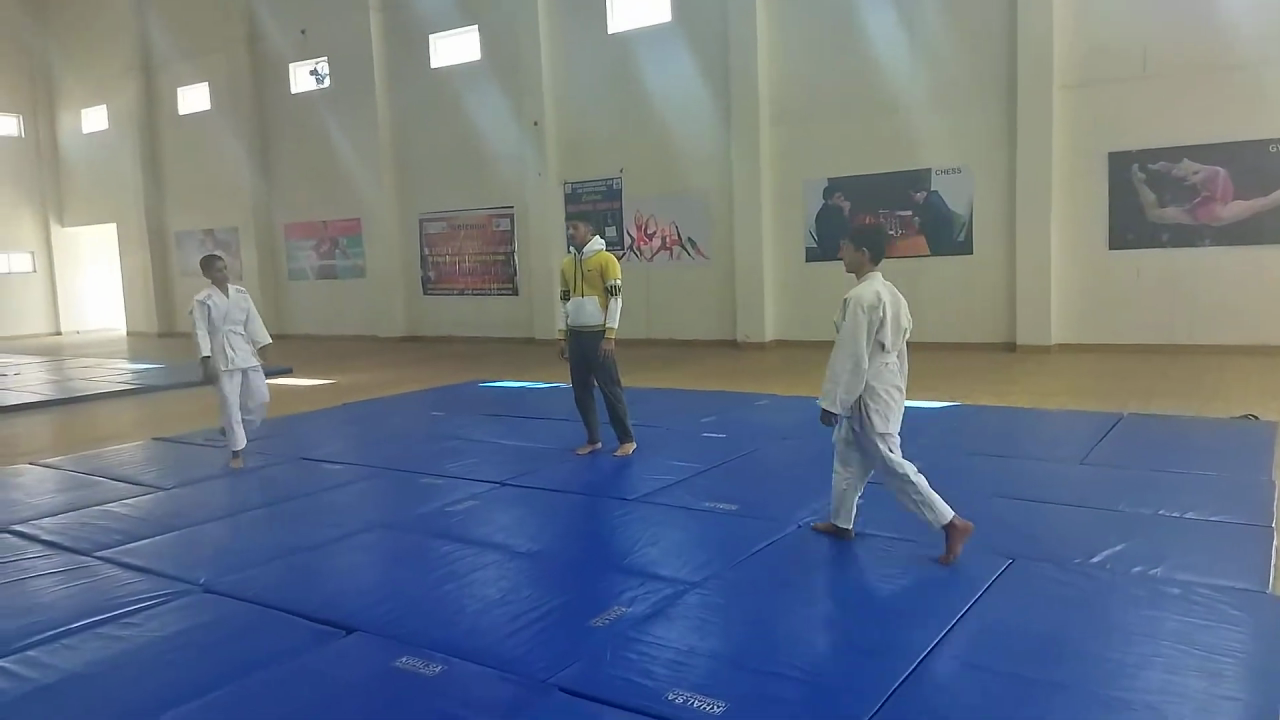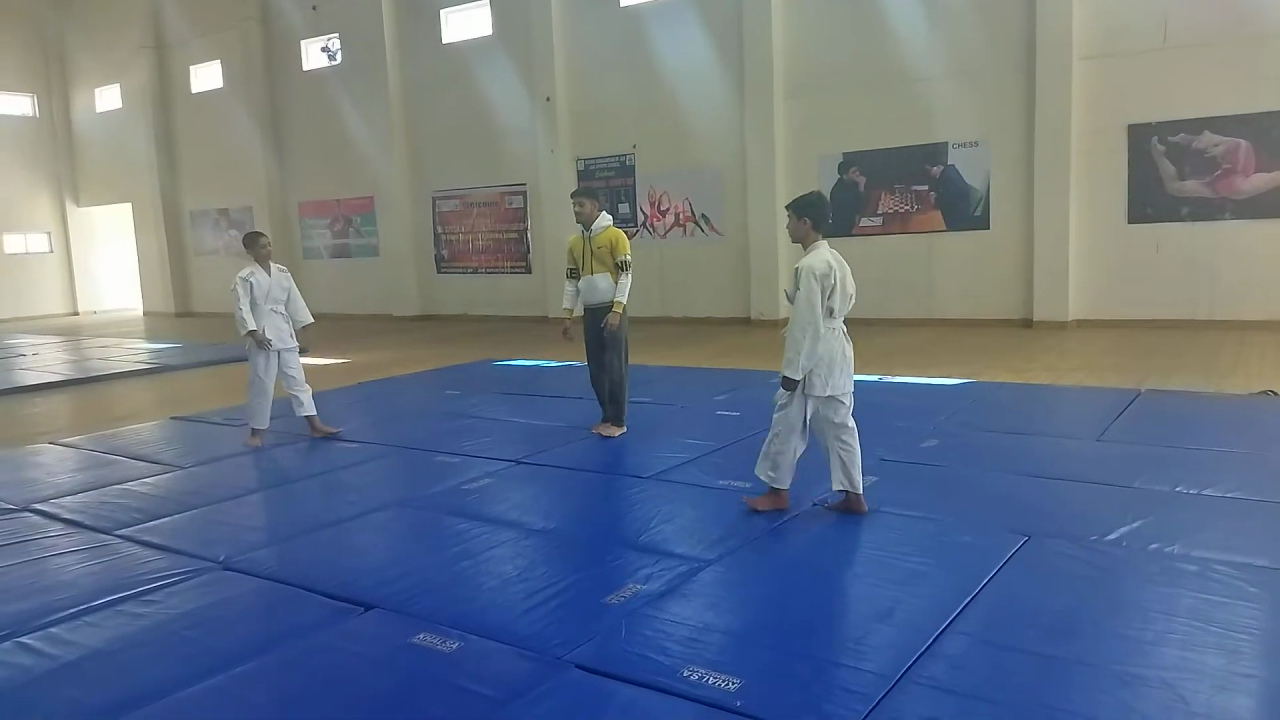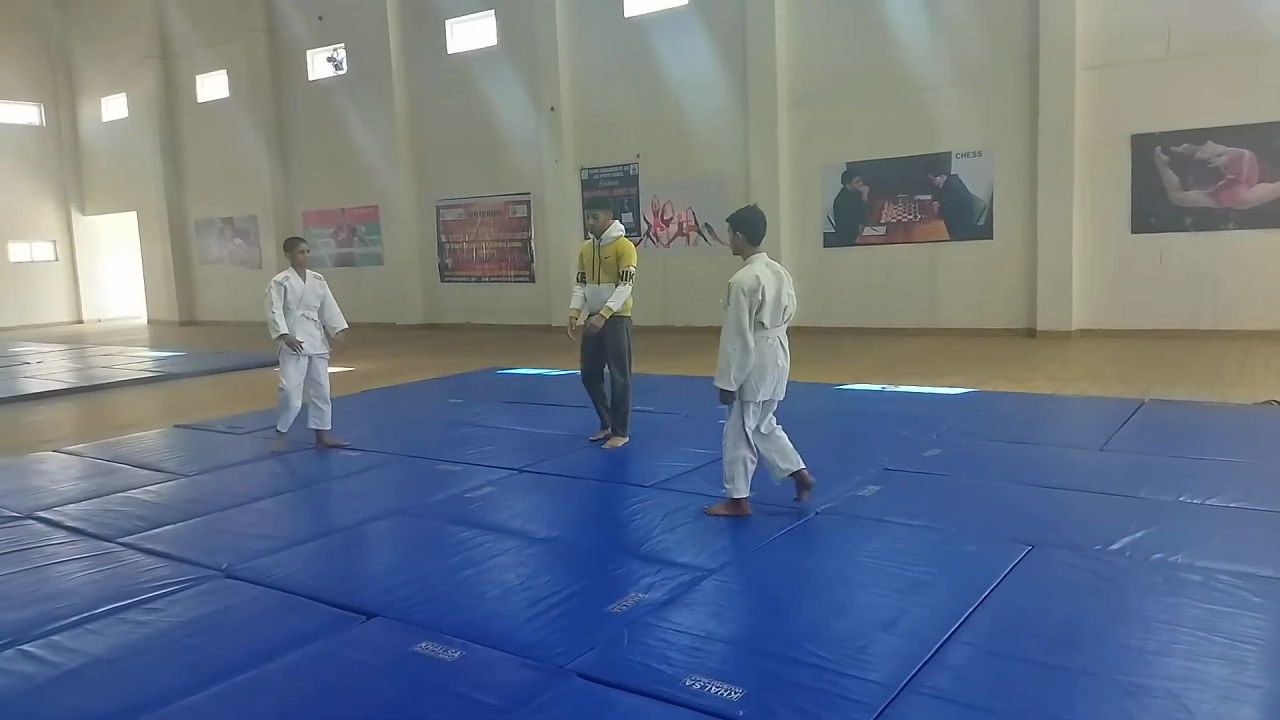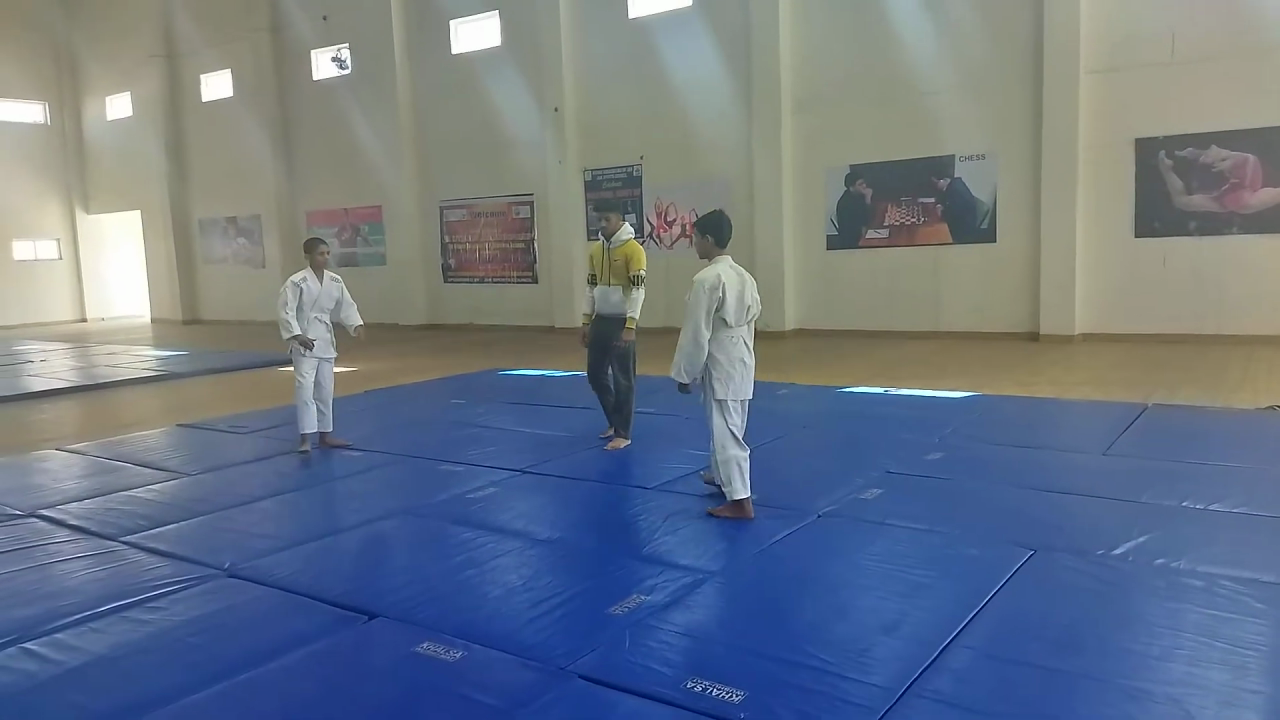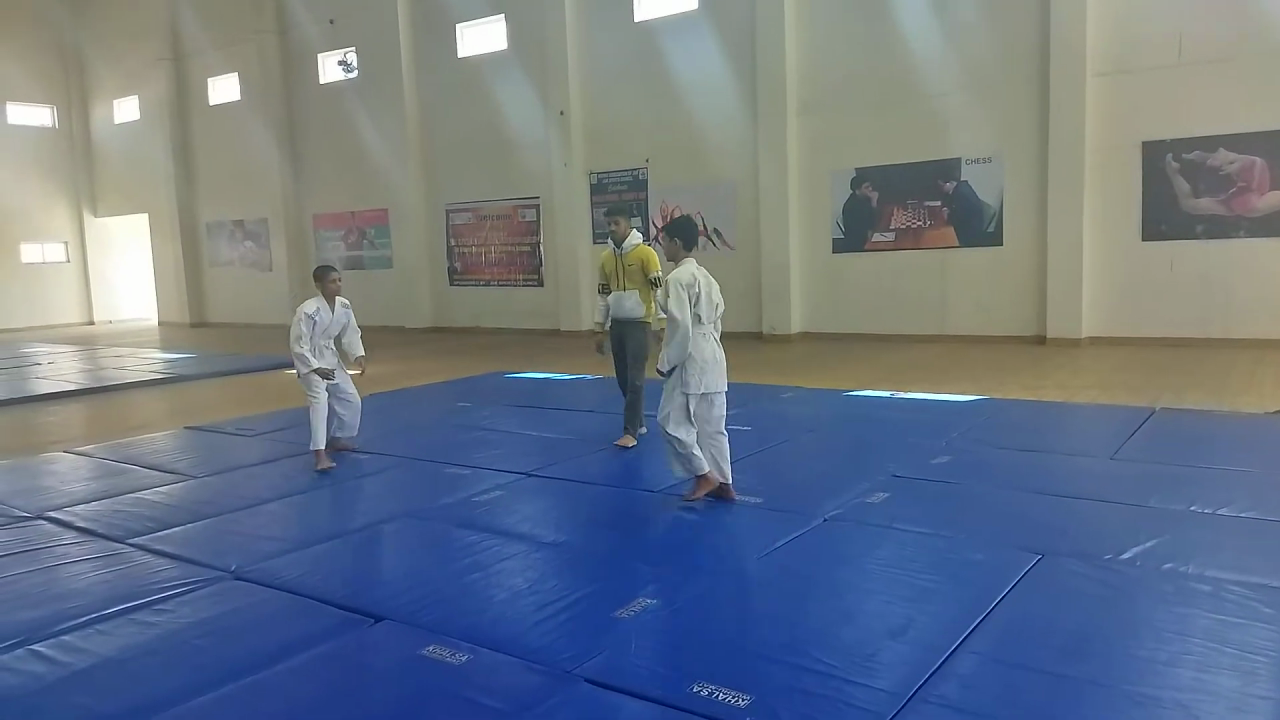
dt=0.3s
person 1, frame 1
left shoulder: (860, 298)
right shoulder: (890, 293)
left elbow: (849, 356)
right elbow: (897, 346)
left wrist: (832, 402)
right wrist: (896, 387)
left hip: (869, 392)
right hip: (886, 386)
left knee: (892, 465)
right knee: (849, 456)
left ankle: (951, 523)
right ankle: (840, 522)
person 1, frame 2
left shoulder: (810, 266)
right shoulder: (835, 260)
left elbow: (806, 322)
left wrist: (792, 370)
left hip: (817, 356)
right hip: (837, 351)
left knee: (787, 424)
right knee: (839, 426)
left ankle: (777, 492)
right ankle: (853, 495)
person 1, frame 3
left shoulder: (743, 280)
right shoulder: (779, 272)
left elbow: (737, 335)
left wrist: (727, 381)
left hip: (754, 364)
right hip: (776, 357)
left knee: (740, 432)
right knee: (763, 426)
left ankle: (737, 499)
right ankle: (798, 473)
person 1, frame 4
left shoulder: (706, 279)
right shoulder: (743, 275)
left elbow: (695, 332)
left wrist: (683, 373)
left hip: (719, 361)
right hip: (742, 357)
left knee: (725, 431)
right knee: (729, 426)
left ankle: (740, 500)
right ankle: (723, 477)
person 1, frame 5
left shoulder: (678, 278)
right shoulder: (705, 276)
left elbow: (680, 326)
left wrist: (666, 362)
left hip: (691, 359)
right hip: (712, 355)
left knee: (671, 419)
right knee: (712, 423)
left ankle: (703, 474)
right ankle: (722, 482)
person 2, frame 1
left shoulder: (606, 260)
right shoulder: (567, 264)
left elbow: (615, 299)
left wrist: (610, 336)
right wrist: (562, 336)
left hip: (598, 334)
right hip: (576, 335)
left knee: (610, 388)
right knee: (581, 390)
left ankle: (627, 439)
right ankle: (593, 439)
person 2, frame 2
left shoulder: (615, 235)
right shoulder: (575, 242)
left elbow: (625, 275)
right elbow: (571, 281)
left wrist: (616, 310)
right wrist: (568, 316)
left hip: (612, 311)
right hip: (591, 312)
left knee: (615, 368)
right knee: (596, 369)
left ankle: (618, 421)
right ankle: (607, 417)
person 2, frame 3
left shoulder: (624, 246)
right shoulder: (585, 249)
left elbow: (625, 286)
right elbow: (580, 284)
left wrist: (603, 315)
right wrist: (575, 314)
left hip: (616, 320)
right hip: (594, 320)
left knee: (619, 378)
right knee: (589, 375)
left ankle: (620, 432)
right ankle: (606, 424)
person 2, frame 4
left shoulder: (633, 249)
right shoulder: (595, 250)
left elbow: (638, 290)
right elbow: (591, 287)
left wrist: (630, 327)
right wrist: (586, 321)
left hip: (622, 322)
right hip: (600, 320)
left knee: (622, 379)
right knee: (595, 373)
left ankle: (623, 434)
right ankle: (615, 420)
person 2, frame 5
left shoulder: (645, 253)
right shoulder: (606, 258)
left elbow: (658, 289)
right elbow: (603, 296)
left wrist: (661, 323)
right wrist: (599, 330)
left hip: (639, 324)
right hip: (617, 325)
left knee: (634, 379)
right knee: (624, 380)
left ankle: (630, 433)
right ankle: (637, 422)
person 3, frame 1
left shoulder: (241, 293)
right shoulder: (203, 300)
left elbow: (253, 322)
right elbow: (200, 333)
left wrist: (262, 347)
right wrist: (206, 361)
left hip: (247, 353)
right hip: (223, 357)
left knee: (260, 398)
right knee: (231, 405)
left ankle: (231, 430)
right ankle: (236, 452)
person 3, frame 2
left shoulder: (282, 272)
right shoulder: (245, 278)
left elbow: (294, 301)
right elbow: (242, 309)
left wrist: (303, 327)
right wrist: (254, 333)
left hip: (285, 334)
right hip: (264, 336)
left knee: (296, 380)
right knee: (261, 384)
left ankle: (314, 424)
right ankle: (256, 431)
person 3, frame 3
left shoulder: (318, 280)
right shoulder: (280, 282)
left elbow: (329, 308)
right elbow: (274, 313)
left wrist: (338, 331)
right wrist: (285, 337)
left hip: (317, 340)
right hip: (294, 341)
left knee: (321, 388)
right knee: (290, 389)
left ankle: (322, 434)
right ankle: (281, 432)
person 3, frame 4
left shoulder: (335, 281)
right shoulder: (296, 282)
left elbow: (347, 307)
right elbow: (286, 312)
left wrist: (357, 325)
right wrist: (297, 336)
left hip: (325, 340)
right hip: (304, 341)
left knee: (325, 390)
right knee: (305, 387)
left ankle: (324, 435)
right ankle: (306, 437)
person 3, frame 5
left shoulder: (344, 306)
right shoulder: (308, 311)
left elbow: (351, 334)
right elbow: (298, 345)
left wrist: (358, 355)
right wrist: (316, 369)
left hip: (331, 360)
right hip: (312, 364)
left knee: (351, 401)
right knee: (319, 403)
left ankle: (336, 439)
right ankle: (320, 456)
